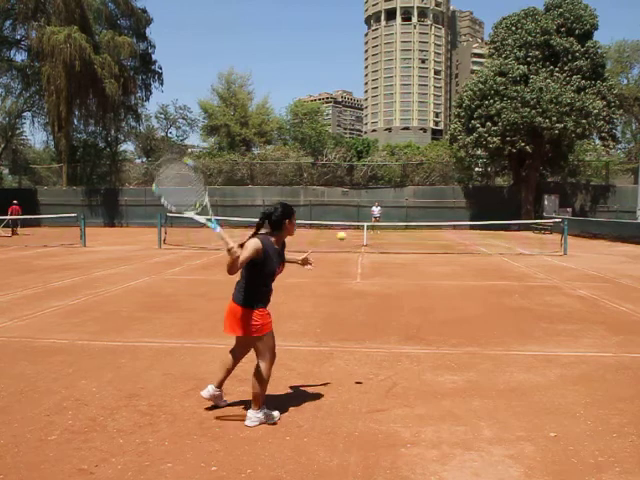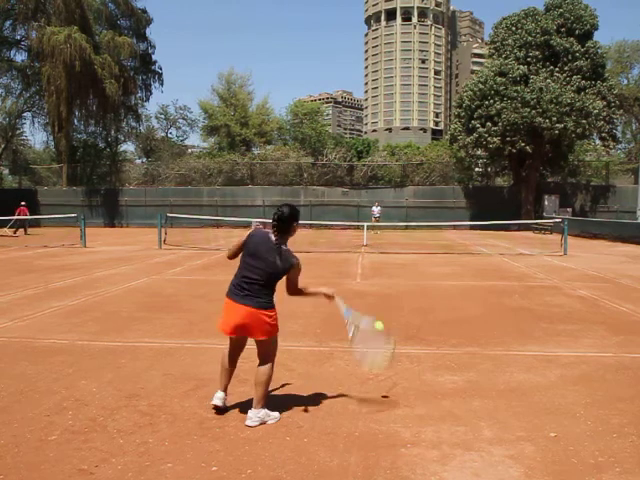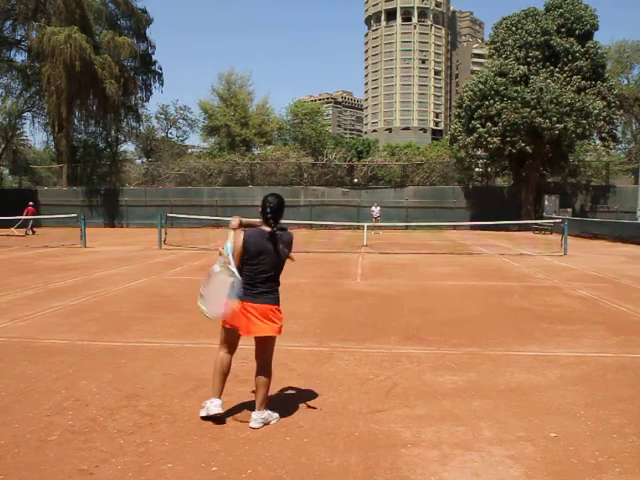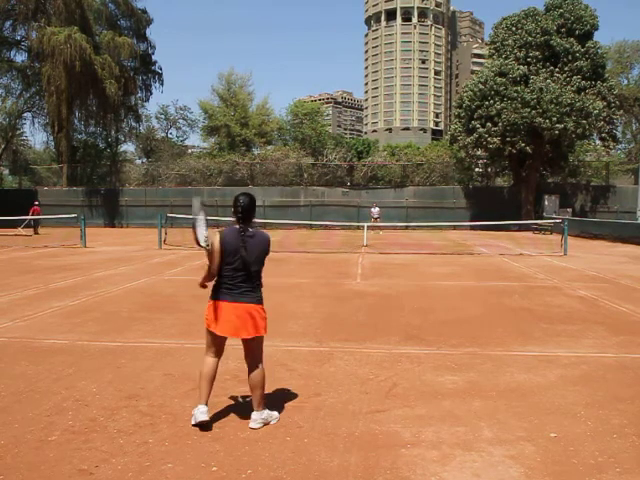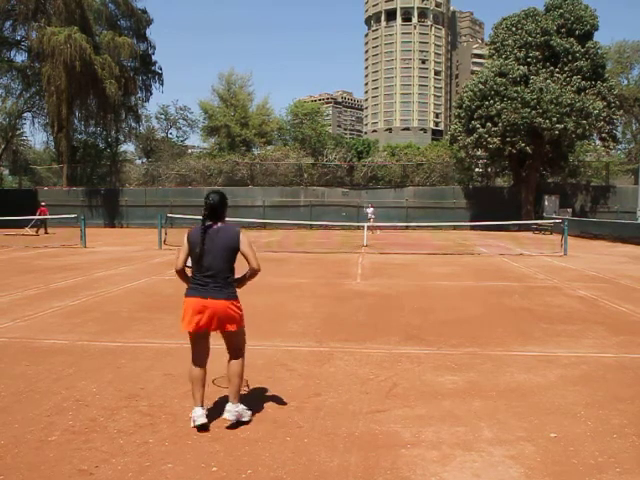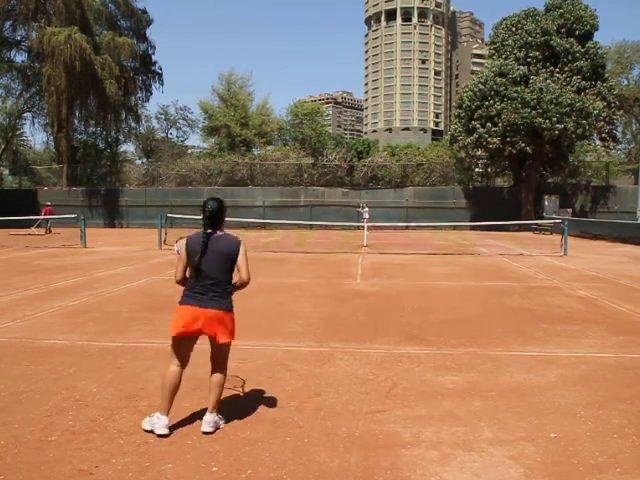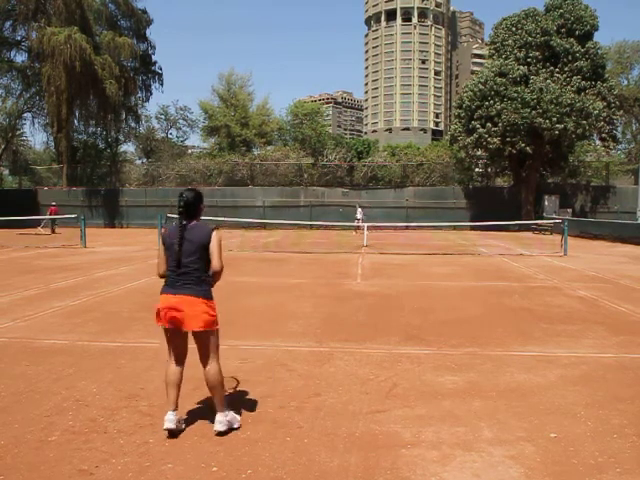
dt=0.3s
person 1, frame 1
left shoulder: (279, 243)
right shoulder: (259, 243)
right elbow: (231, 269)
left wrist: (297, 259)
right wrist: (234, 255)
left hip: (253, 306)
right hip: (250, 309)
left knee: (241, 348)
right knee: (267, 358)
left ankle: (214, 389)
right ankle: (256, 412)
person 1, frame 2
left shoulder: (255, 234)
right shoulder: (291, 261)
left elbow: (230, 255)
right elbow: (293, 291)
right wrist: (320, 291)
left hip: (234, 302)
right hip: (260, 311)
left knee: (234, 349)
right knee: (266, 359)
left ankle: (221, 394)
right ankle: (257, 412)
person 1, frame 3
left shoulder: (244, 236)
right shoulder: (287, 238)
right wrist: (244, 225)
left hip: (238, 302)
right hip: (267, 307)
left knee: (226, 351)
right knee: (264, 360)
left ankle: (214, 402)
right ankle: (260, 413)
person 1, frame 4
left shoulder: (221, 237)
right shoulder: (264, 239)
left elbow: (211, 273)
left wrist: (205, 283)
left hip: (221, 304)
right hip: (250, 306)
left knee: (212, 355)
right knee: (255, 362)
left ankle: (202, 409)
right ankle: (259, 412)
person 1, frame 5
left shoulder: (192, 235)
right shoulder: (236, 234)
left elbow: (179, 268)
right elbow: (255, 267)
right wrist: (241, 281)
left hip: (196, 300)
right hip: (225, 301)
left knee: (198, 358)
right knee: (236, 353)
left ankle: (198, 411)
right ankle: (234, 406)
person 1, frame 6
left shoulder: (189, 242)
right shoulder: (235, 243)
left elbow: (179, 278)
right elbow: (244, 279)
left hip: (189, 308)
right hip: (219, 311)
left knee: (177, 364)
right knee: (219, 366)
left ankle: (161, 418)
right ankle: (211, 416)
person 1, frame 7
left shoulder: (167, 234)
right shoulder: (210, 233)
left elbow: (161, 272)
right elbow: (217, 268)
right wrist: (209, 282)
left hip: (170, 299)
right hip: (198, 301)
left knee: (175, 360)
right knee: (209, 360)
left ankle: (171, 415)
right ankle: (222, 415)
